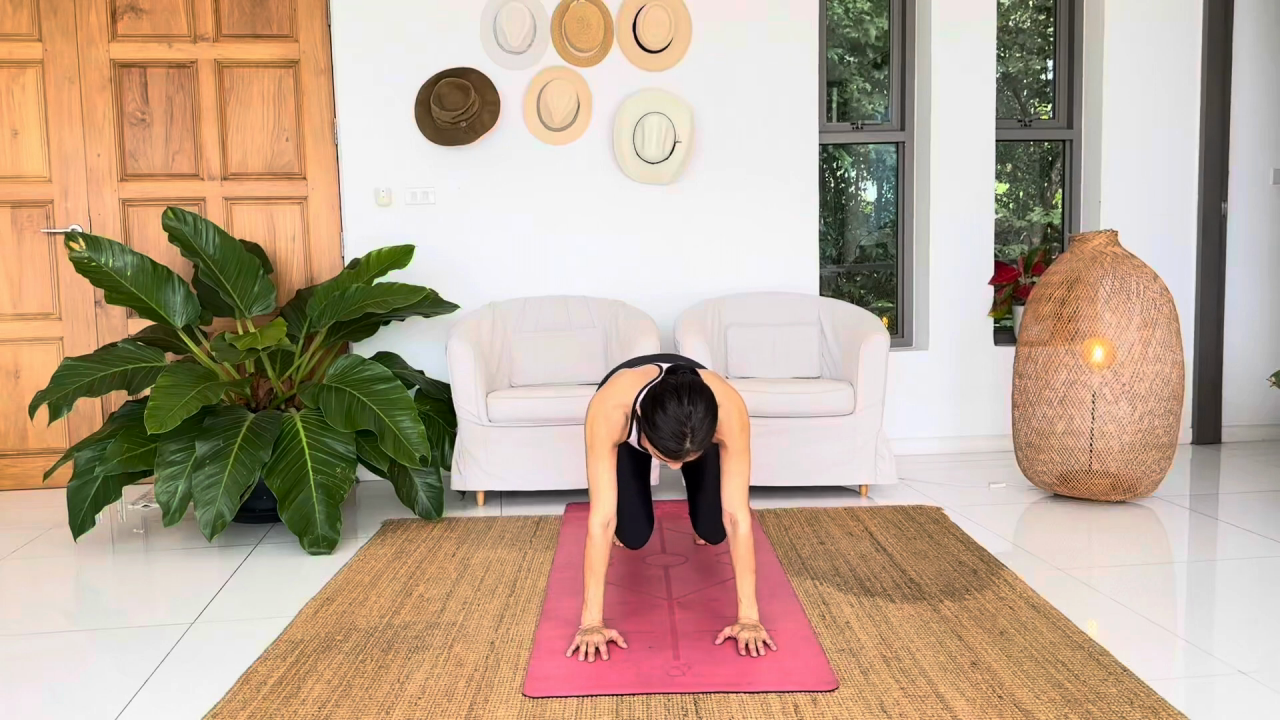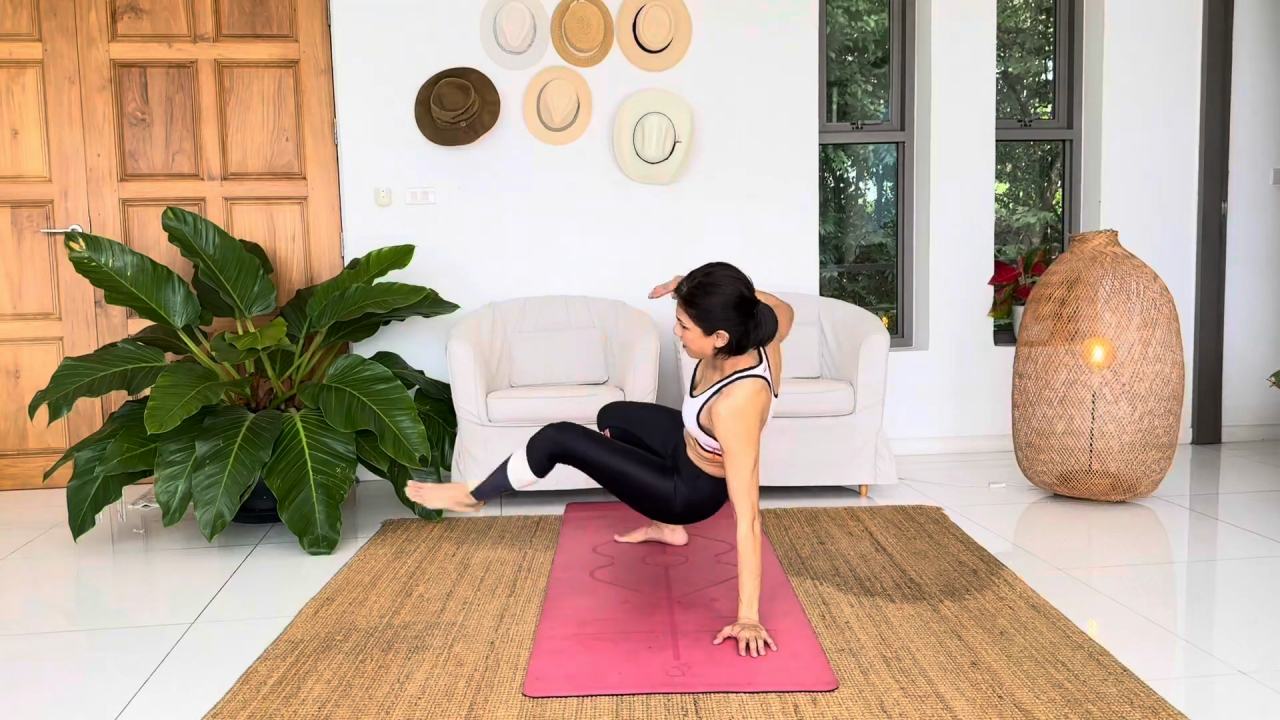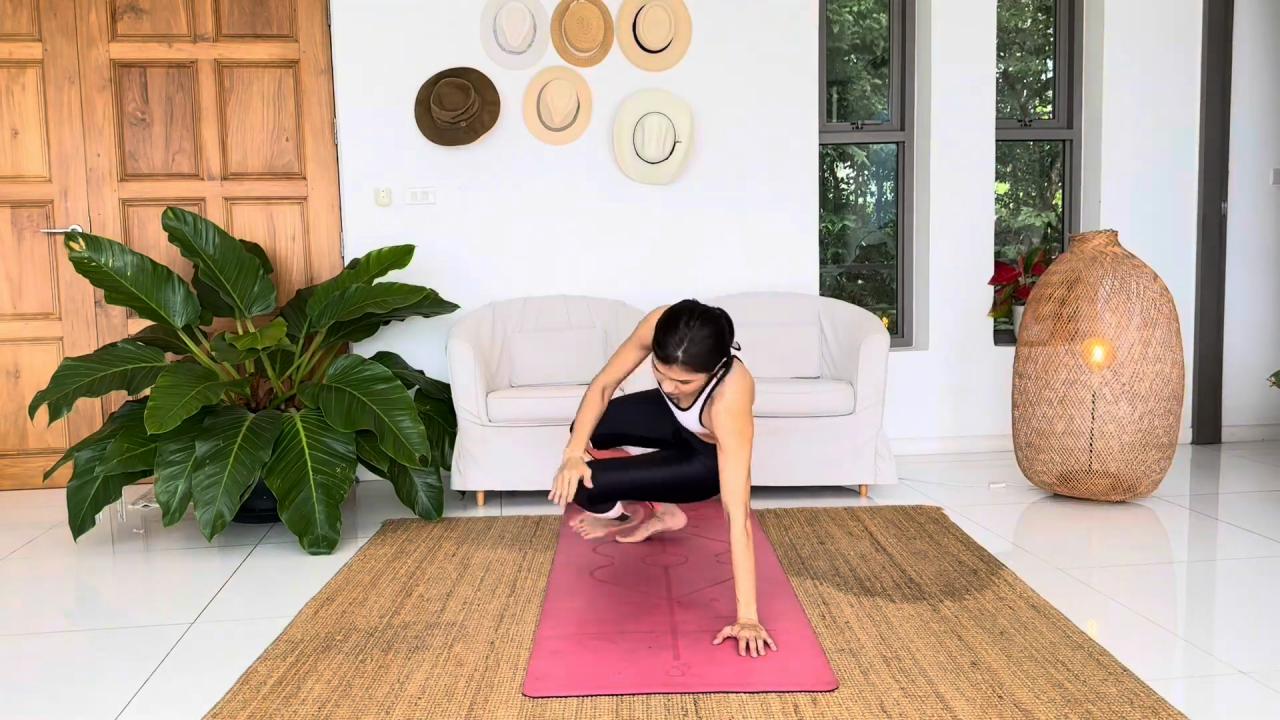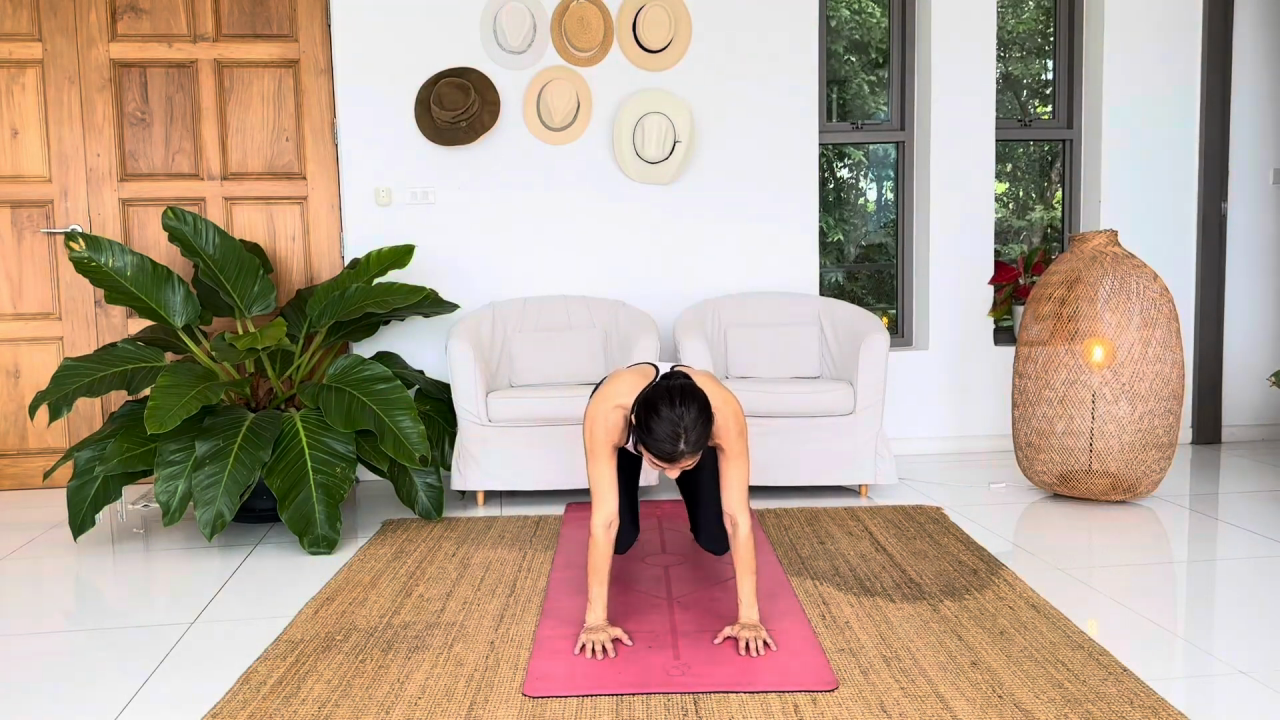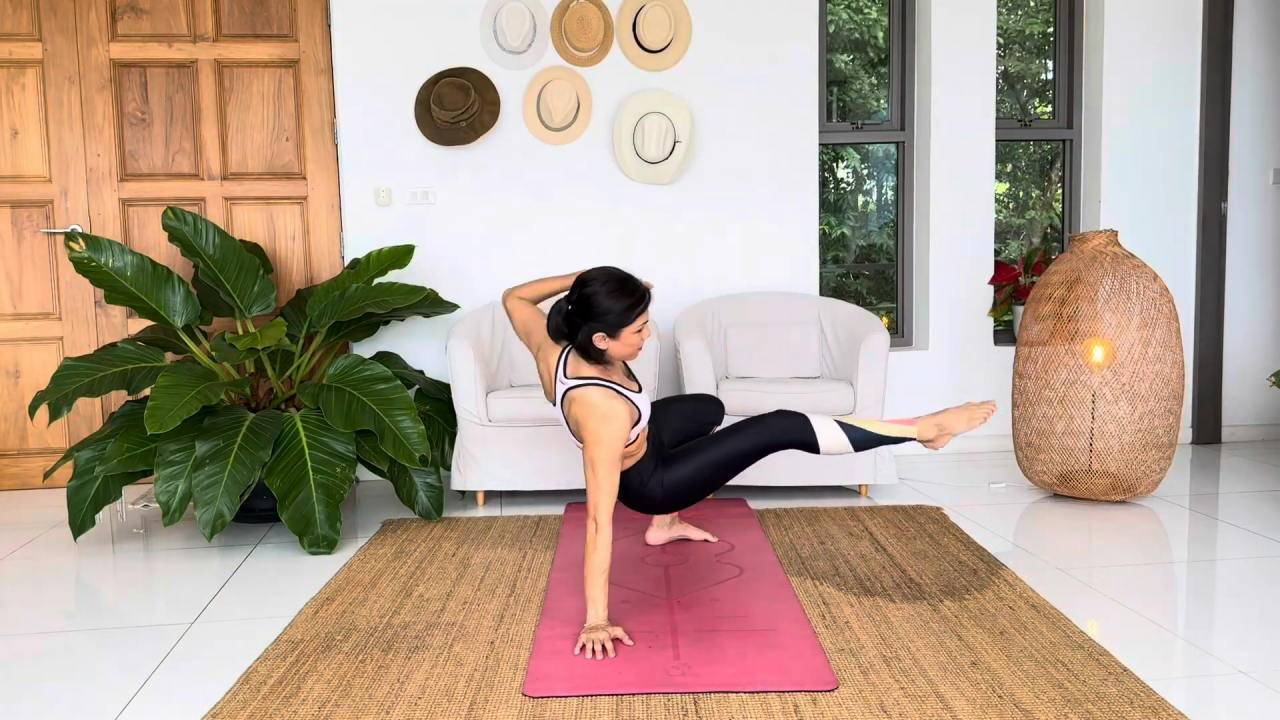
dt=1s
person 1, frame 1
left shoulder: (727, 407)
right shoulder: (610, 408)
left elbow: (737, 515)
right elbow: (601, 519)
left wrist: (749, 616)
right wrist: (591, 620)
left hip: (697, 418)
right hip: (629, 411)
left knee: (713, 531)
right knee: (633, 535)
person 1, frame 2
left shoulder: (738, 405)
right shoulder: (753, 336)
left elbow: (746, 518)
right elbow: (784, 313)
left wrist: (749, 617)
right wrist: (685, 286)
left hip: (688, 490)
right hip: (688, 446)
left knee: (556, 439)
right knee: (612, 418)
left ankle: (472, 496)
right ankle: (666, 527)
person 1, frame 3
left shoulder: (734, 394)
right shoulder: (660, 325)
left elbow: (737, 514)
right elbow: (602, 385)
left wrist: (747, 616)
right wrist: (574, 450)
left hip: (710, 459)
right hip: (679, 418)
left knee: (591, 487)
left ankle: (625, 517)
right ankle: (663, 513)
person 1, frame 4
left shoulder: (724, 412)
right shoulder: (609, 410)
left elbow: (738, 518)
right elbow: (603, 520)
left wrist: (749, 616)
right wrist: (596, 619)
right hip: (625, 430)
left knee: (715, 543)
right knee: (620, 540)
person 1, frame 5
left shoulder: (556, 342)
right shoulder: (603, 411)
left elbow: (513, 298)
right elbow: (600, 522)
left wrist: (573, 283)
right wrist: (597, 620)
left hip: (638, 437)
right hip: (643, 479)
left knee: (709, 409)
right knee: (784, 428)
left ankle: (664, 525)
right ankle: (918, 429)
